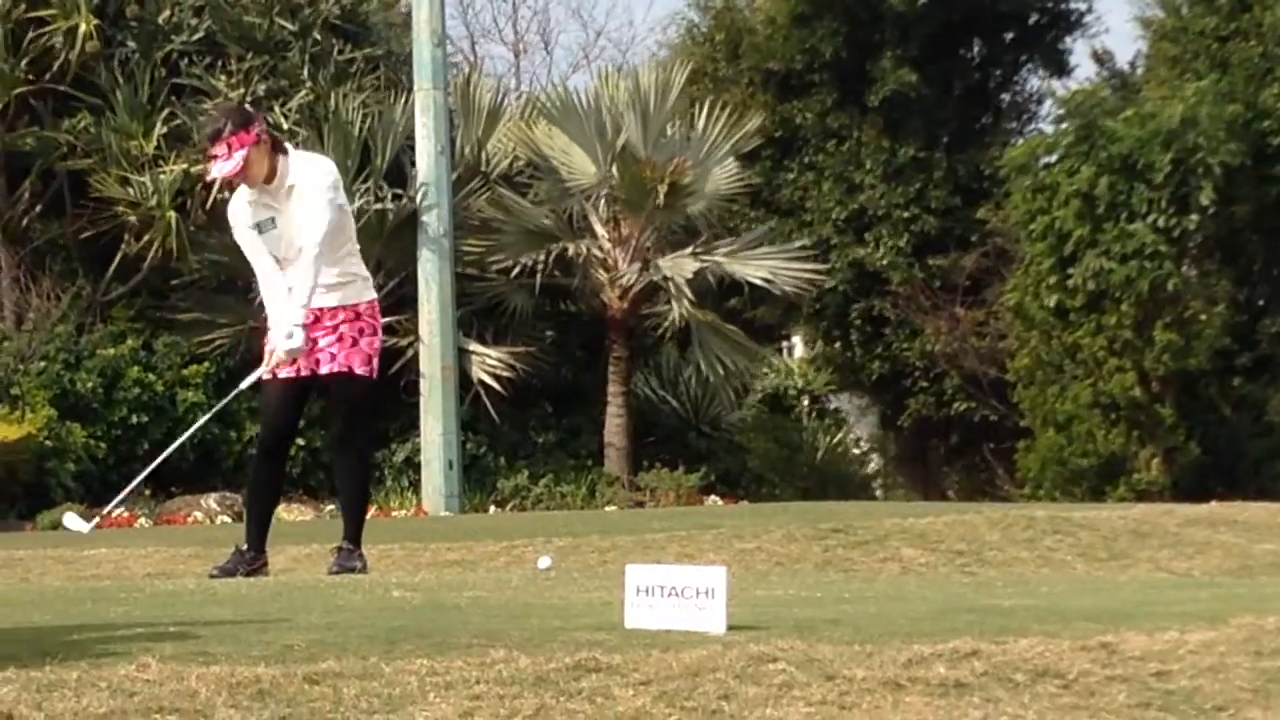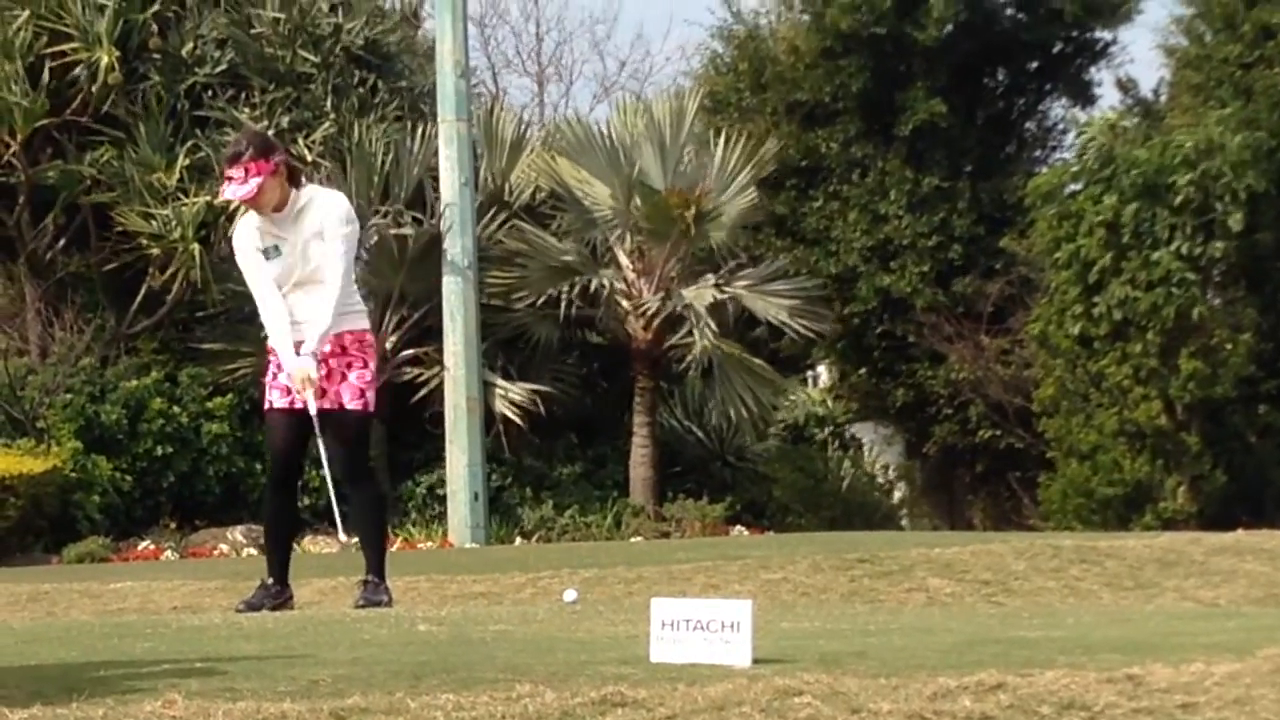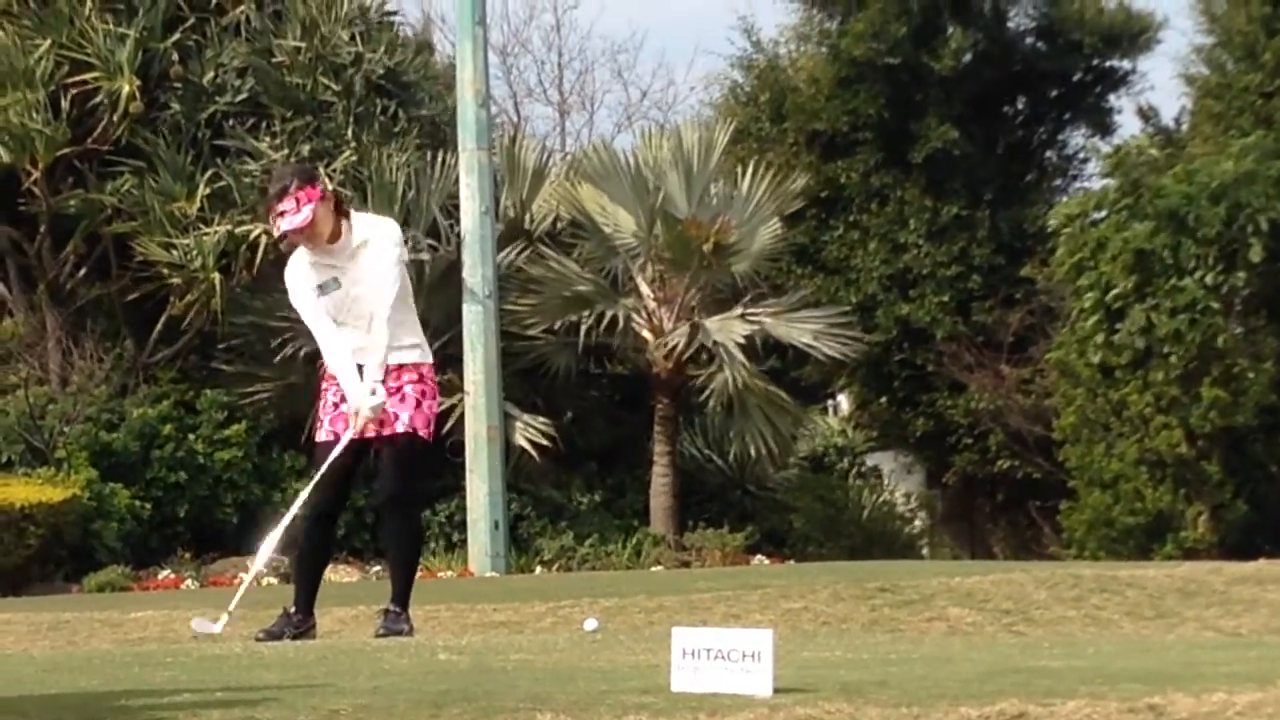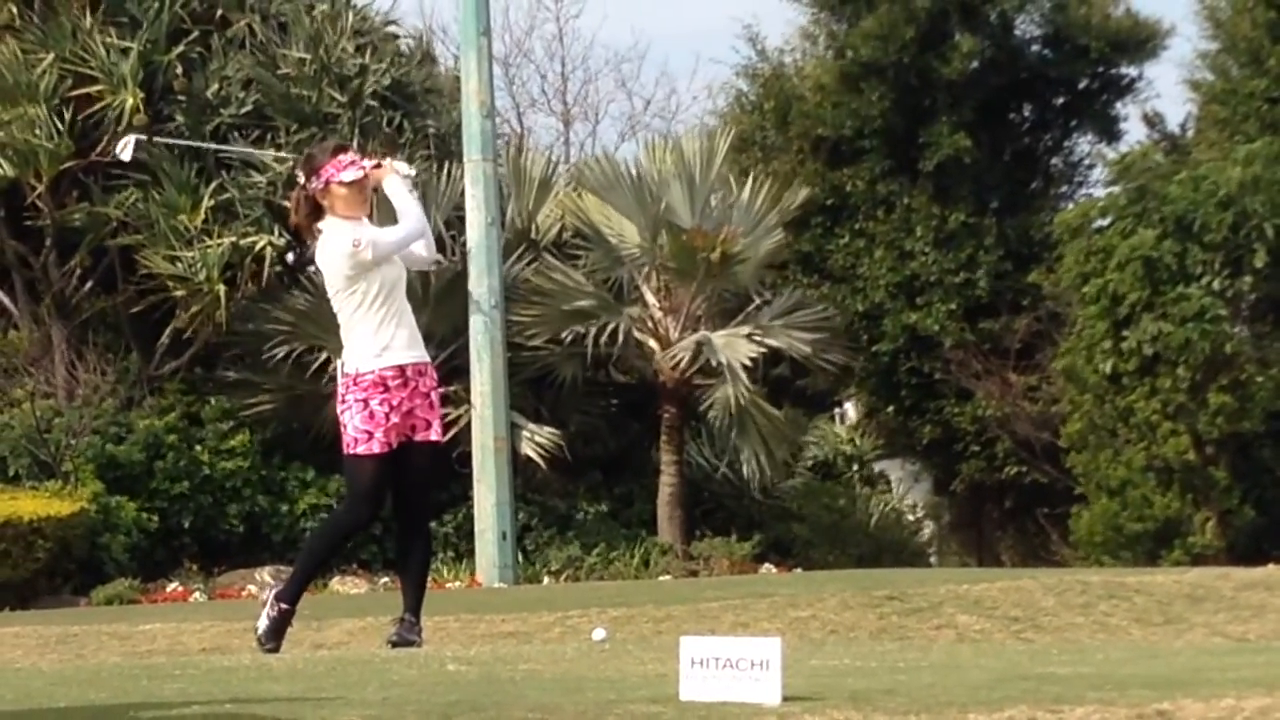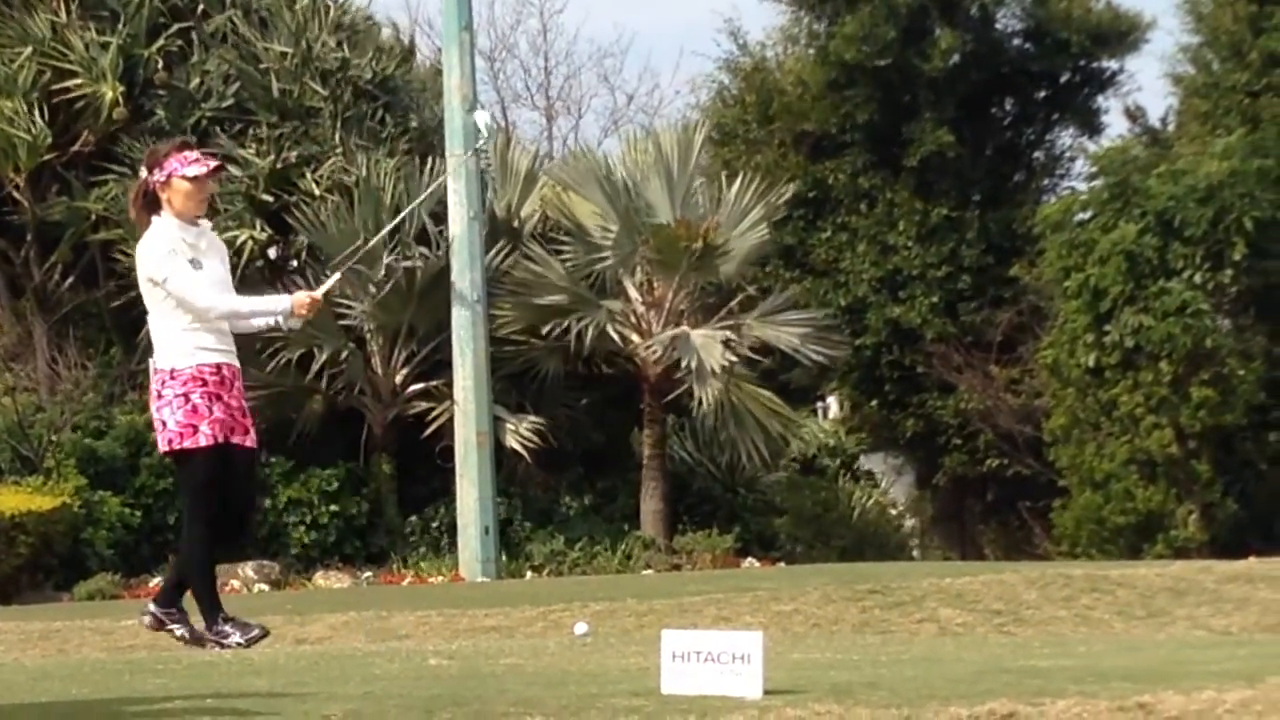
dt=1s
person 1, frame 1
left shoulder: (317, 172)
right shoulder: (240, 209)
left elbow: (312, 254)
right elbow: (269, 275)
left wrist: (294, 328)
right wrist: (280, 331)
left hip: (351, 312)
right hip: (290, 322)
left knee: (347, 433)
right knee: (273, 437)
left ankle: (351, 546)
right ankle: (253, 549)
person 1, frame 2
left shoulder: (330, 207)
right shoulder: (245, 232)
left elbow: (333, 287)
right elbow: (270, 304)
left wrist: (315, 357)
right wrist: (298, 360)
left hip: (343, 345)
right hip: (286, 354)
left knee: (351, 466)
right knee: (280, 470)
left ankle: (375, 578)
right ankle: (277, 582)
person 1, frame 3
left shoulder: (381, 233)
right shoulder: (299, 269)
left elbow: (384, 313)
right elbow: (331, 335)
left wrist: (377, 392)
right wrist: (356, 391)
left hip: (406, 374)
right hip: (344, 382)
left knee: (395, 494)
right knee: (325, 498)
left ankle: (397, 609)
right ankle: (299, 612)
person 1, frame 4
left shoulder: (361, 234)
right shoulder: (343, 243)
left elbow: (425, 254)
right elbow: (412, 229)
left wrist: (397, 183)
right wrist: (393, 183)
left hip: (413, 376)
right hip: (370, 385)
left knee: (414, 505)
right knee: (362, 505)
left ankle: (411, 617)
right ankle: (284, 597)
person 1, frame 5
left shoulder: (210, 241)
right shoulder: (156, 247)
right elbow: (212, 304)
left wrist: (287, 311)
right wrist: (285, 305)
left hip: (223, 380)
right hip: (182, 383)
left knee: (239, 507)
right knee: (203, 503)
left ankle: (168, 601)
right ankle: (216, 620)
